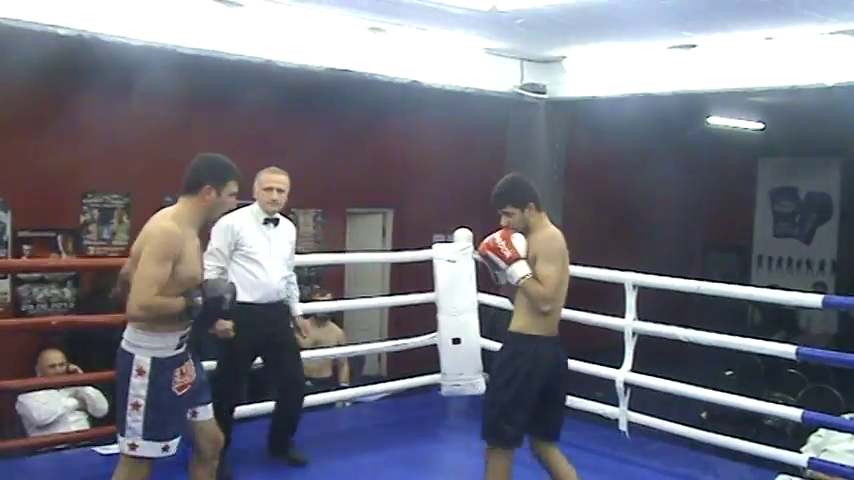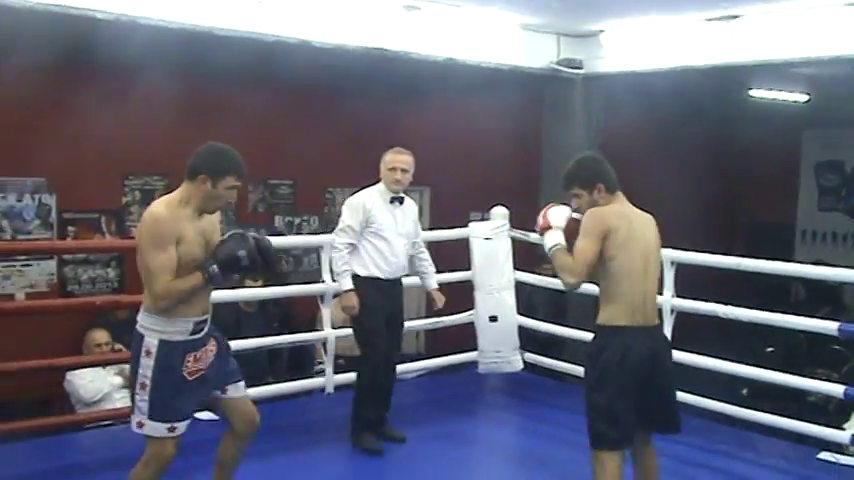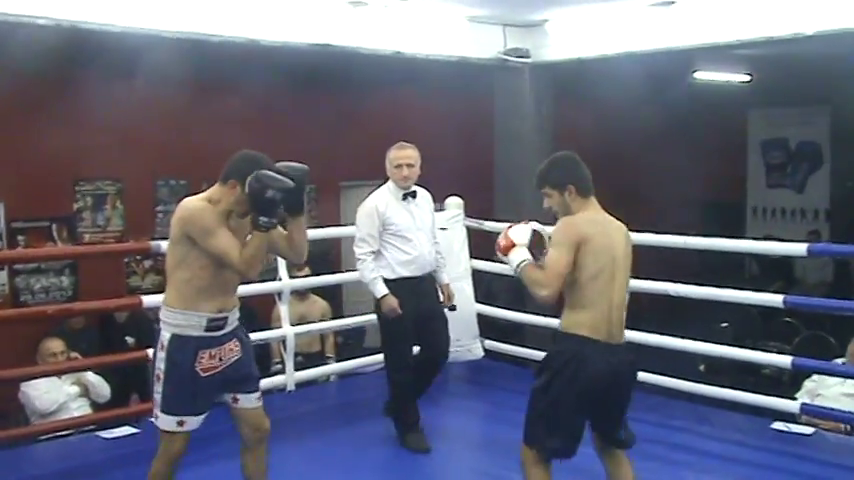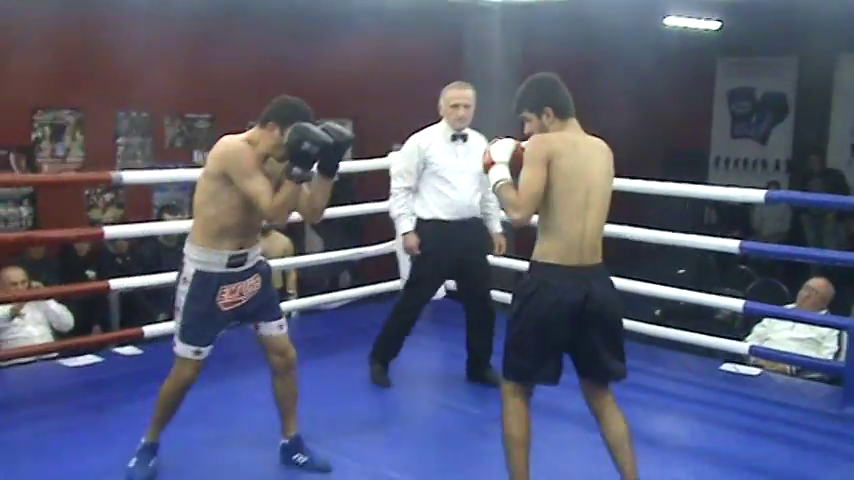
dt=0.7s
person 1, frame 1
left shoulder: (184, 228)
right shoulder: (166, 232)
left elbow: (128, 275)
right elbow: (137, 308)
right wrist: (195, 302)
left hip: (175, 356)
right hip: (149, 361)
left knee: (211, 443)
person 1, frame 2
left shoulder: (212, 215)
right shoulder: (160, 218)
right elbow: (163, 296)
left wrist: (240, 259)
right wrist: (217, 267)
left hip: (203, 336)
right hip: (164, 343)
left knee: (247, 421)
right knee: (162, 449)
person 1, frame 3
left shoulder: (245, 214)
right shoulder: (194, 211)
left elbow: (296, 255)
right elbow: (249, 268)
left wrist: (293, 206)
right wrist: (265, 216)
left hip: (228, 333)
right hip: (185, 337)
left knee: (257, 430)
right knee: (173, 445)
person 1, frame 4
left shoulder: (276, 160)
right shoulder: (233, 150)
left elbow: (312, 213)
right elbow: (275, 214)
left wrist: (327, 168)
right wrist: (299, 168)
left hip: (249, 266)
right hip: (208, 269)
left knee: (285, 356)
right knee: (186, 369)
left ankle: (291, 444)
right ankle: (148, 445)
person 2, frame 1
left shoulder: (546, 239)
right shoulder: (539, 240)
left elbow: (544, 301)
left wrist: (515, 265)
right wrist: (501, 269)
left hip: (527, 351)
right hip: (548, 351)
left knee: (498, 444)
right knee: (544, 444)
person 2, frame 2
left shoulder: (599, 217)
right shoulder: (646, 221)
left elbow: (573, 277)
left wrist: (552, 234)
right wrist: (582, 238)
left hip: (617, 344)
right hip: (653, 341)
left knee: (608, 450)
right knee: (640, 437)
person 2, frame 3
left shoulder: (571, 226)
right shoulder: (619, 230)
left elbow: (546, 290)
left wrist: (515, 253)
left hip: (577, 354)
right hip: (617, 355)
right knee: (610, 446)
person 2, frame 4
left shoulder: (544, 146)
right shoulder: (603, 152)
left elbow: (518, 212)
left wrist: (497, 169)
left hip: (550, 281)
right hip: (595, 281)
left knee: (515, 392)
right knee: (600, 393)
person 3, frame 1
left shoulder: (288, 229)
right shoulder: (233, 223)
right elbow: (211, 270)
left wrist: (296, 311)
left hip: (276, 314)
right hip: (241, 314)
left knee: (293, 381)
right knee: (228, 388)
left ankle: (281, 443)
person 3, frame 2
left shoulder: (411, 208)
right shoulder: (361, 202)
left elbow: (418, 251)
right elbow: (340, 246)
left wrist: (432, 285)
right wrist: (346, 289)
left hip: (393, 289)
right hip: (366, 288)
left knee: (387, 359)
right knee: (375, 358)
left ankle: (375, 422)
right ankle: (363, 427)
person 3, frame 3
left shoulder: (425, 198)
right shoulder: (375, 205)
right elbow: (364, 255)
left wrist: (442, 279)
right wrist: (382, 294)
left hip: (424, 286)
right hip: (395, 289)
left knee: (437, 351)
right knee: (400, 361)
left ankle: (397, 403)
right ankle: (408, 427)
person 3, frame 4
left shoulder: (480, 144)
right shoulder: (421, 142)
left elbow: (486, 189)
right elbow: (401, 189)
left wrist: (496, 229)
right wrist: (407, 230)
left hip: (470, 231)
right hip: (434, 231)
left knee: (480, 303)
right knee: (414, 299)
left ankle: (479, 366)
right ankle: (380, 359)
